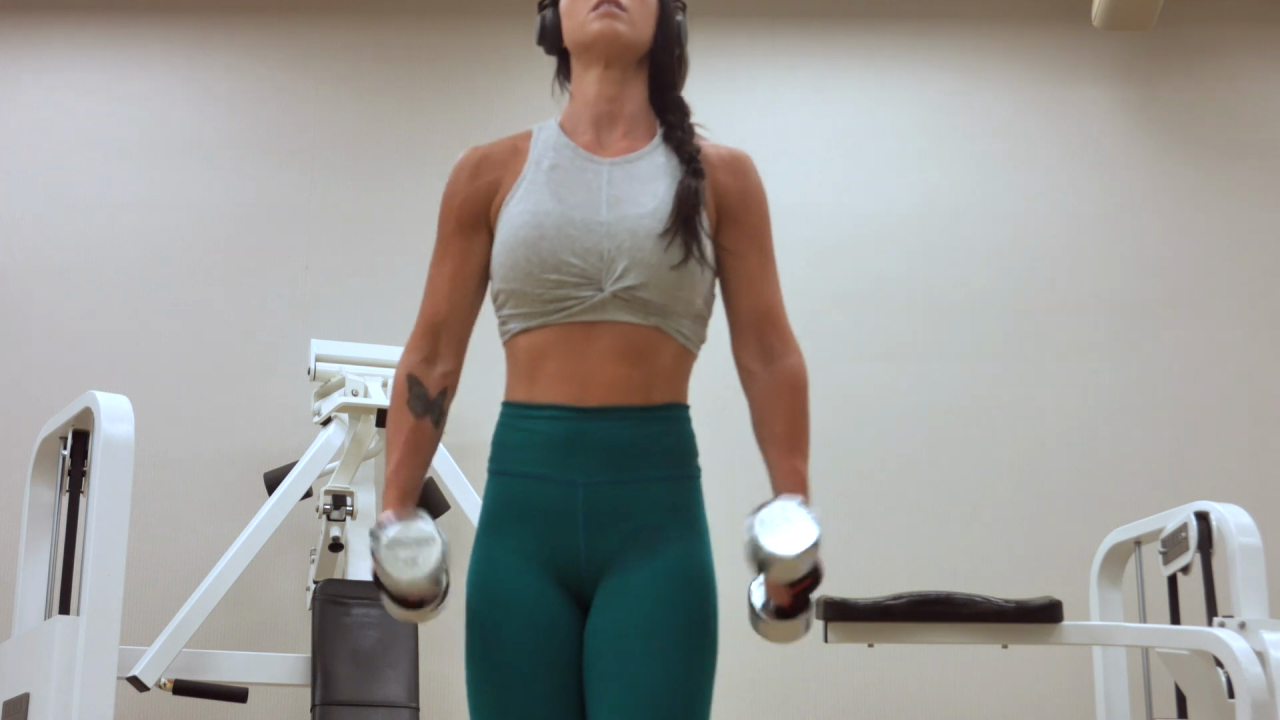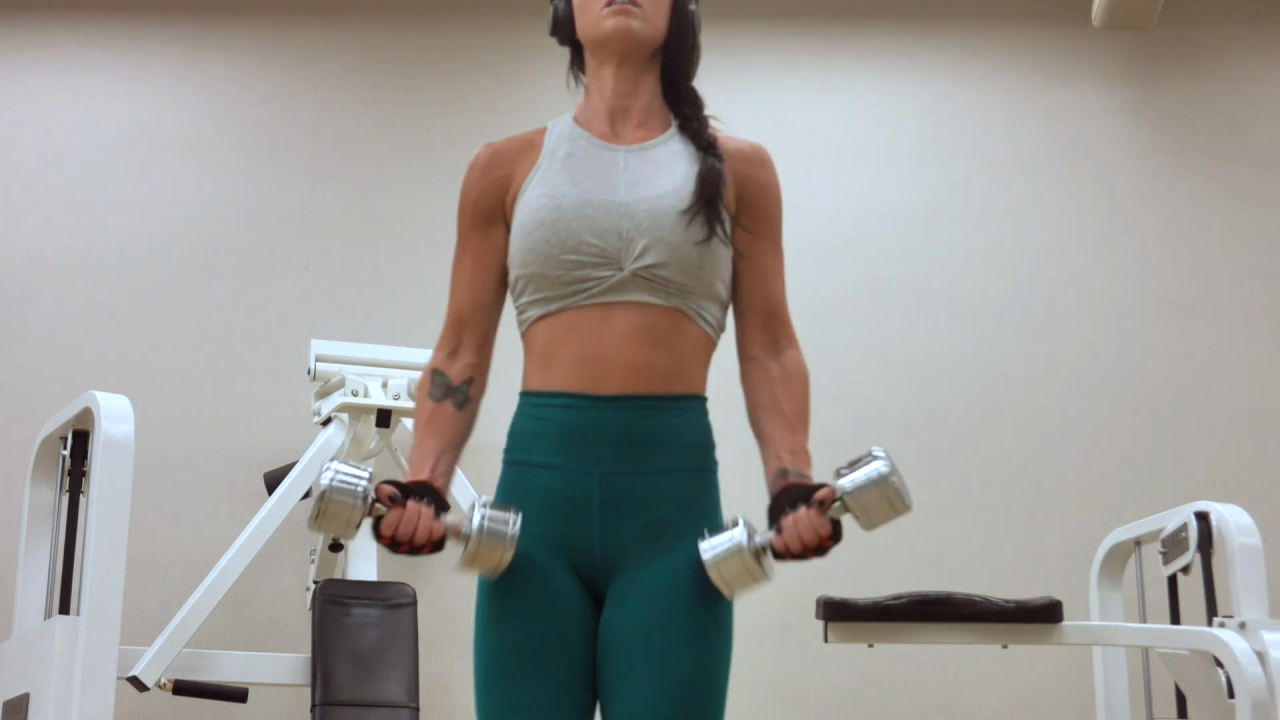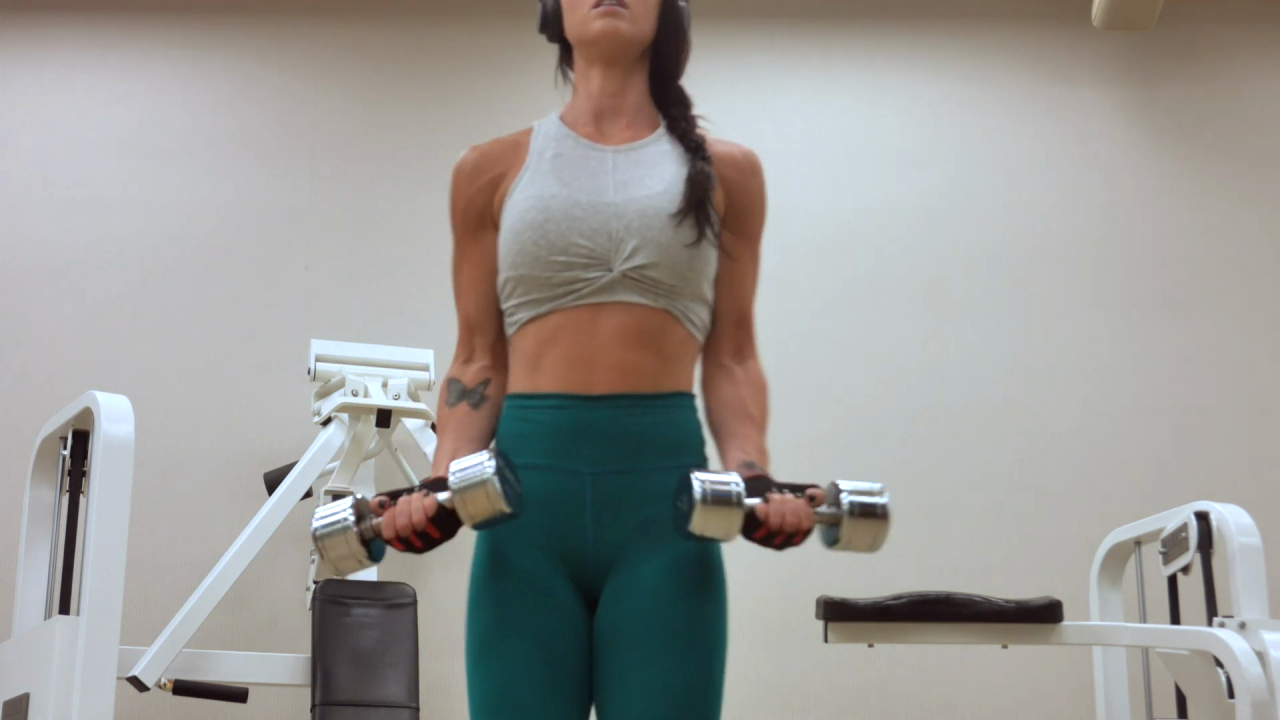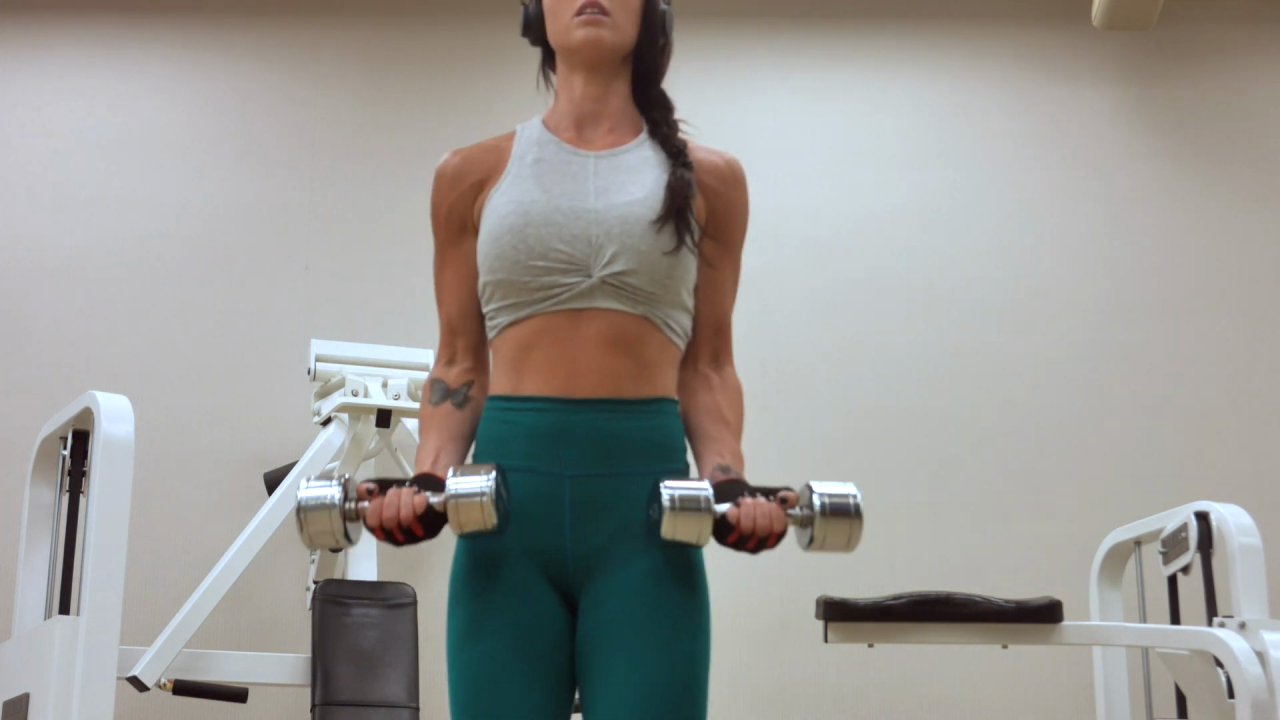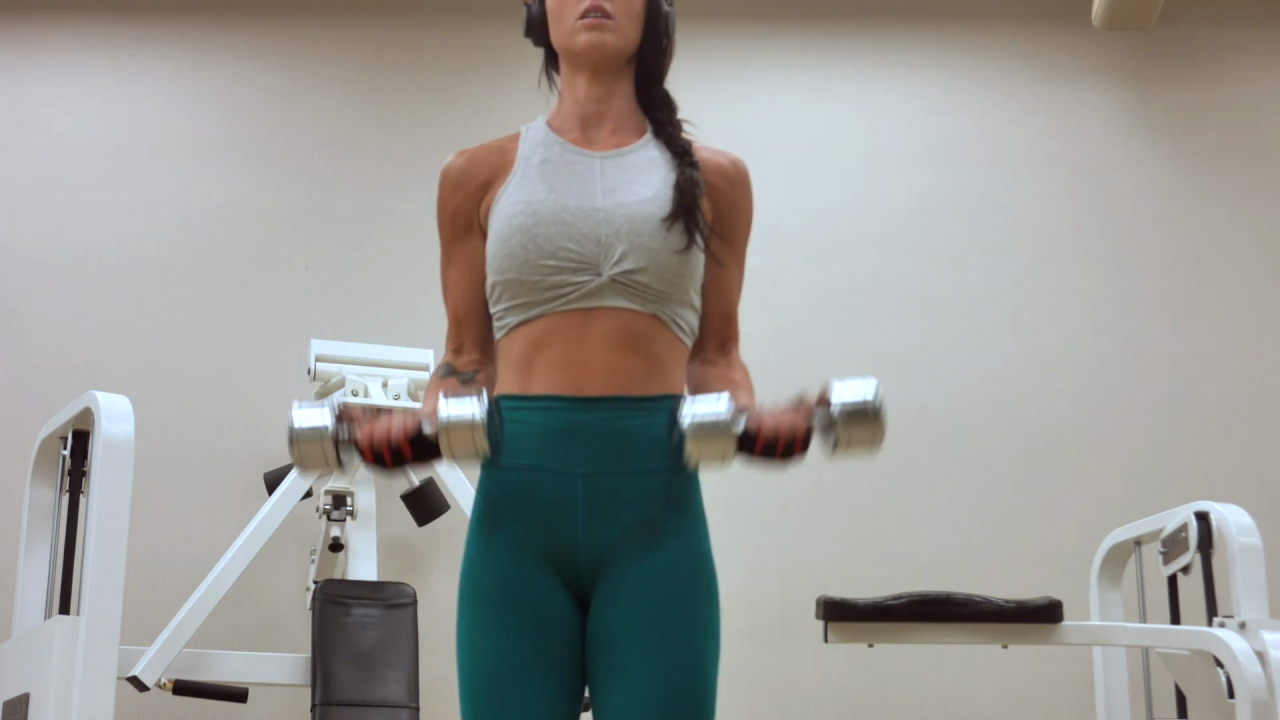
dt=0.3s
person 1, frame 1
left shoulder: (720, 176)
right shoulder: (490, 173)
left elbow: (768, 355)
right elbow: (432, 356)
right wrist: (397, 515)
left hip: (656, 507)
right hip: (523, 503)
person 1, frame 2
left shoulder: (736, 168)
right shoulder: (504, 169)
left elbow: (769, 349)
right elbow: (462, 352)
left wrist: (789, 484)
right wrist: (425, 484)
left hip: (673, 492)
right hip: (538, 485)
person 1, frame 3
left shoulder: (724, 171)
right shoulder: (491, 171)
left elbow: (732, 358)
right elbow: (479, 360)
left wrist: (755, 480)
right wrist: (442, 484)
left hip: (663, 491)
right hip: (529, 489)
person 1, frame 4
left shoulder: (707, 178)
right shoulder: (472, 174)
left elbow: (708, 364)
right elbow: (460, 361)
left wrist: (730, 485)
right wrist: (428, 477)
left hip: (646, 501)
right hip: (509, 499)
person 1, frame 5
left shoulder: (712, 177)
right shoulder: (478, 175)
left elbow: (714, 352)
right elbow: (468, 353)
left wrist: (748, 418)
right wrist: (425, 423)
left hip: (655, 502)
right hip: (519, 496)
